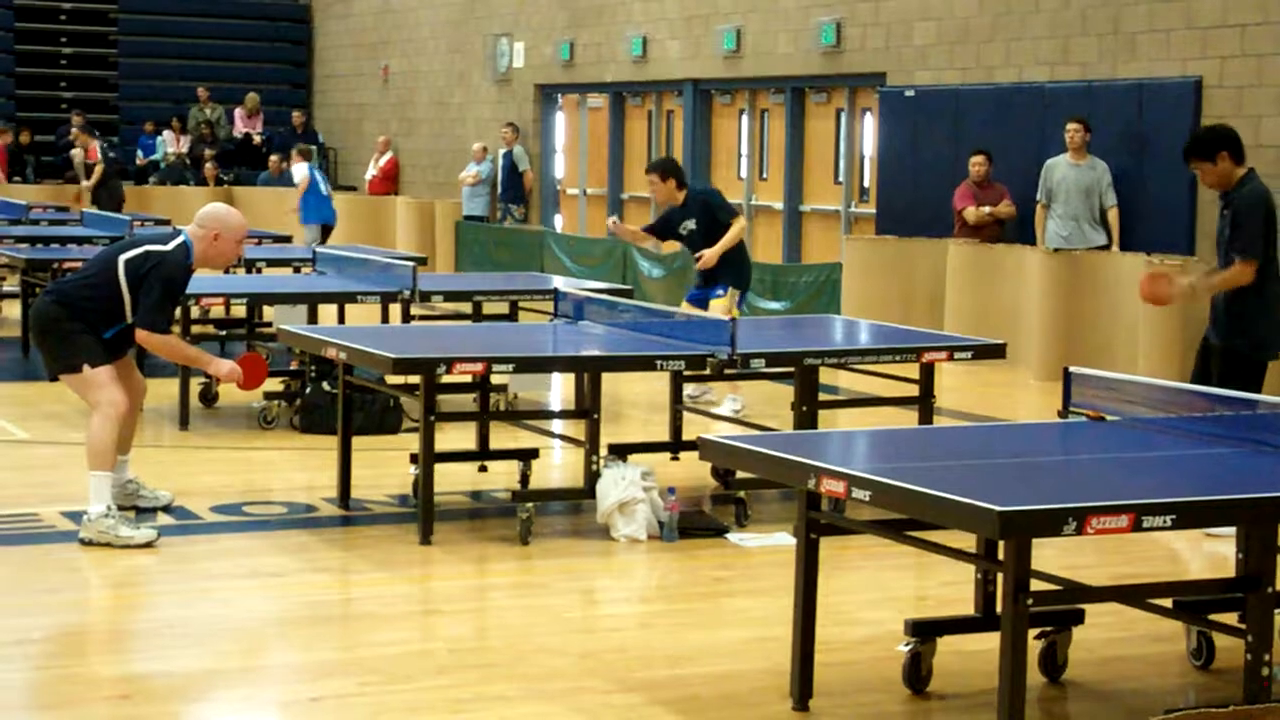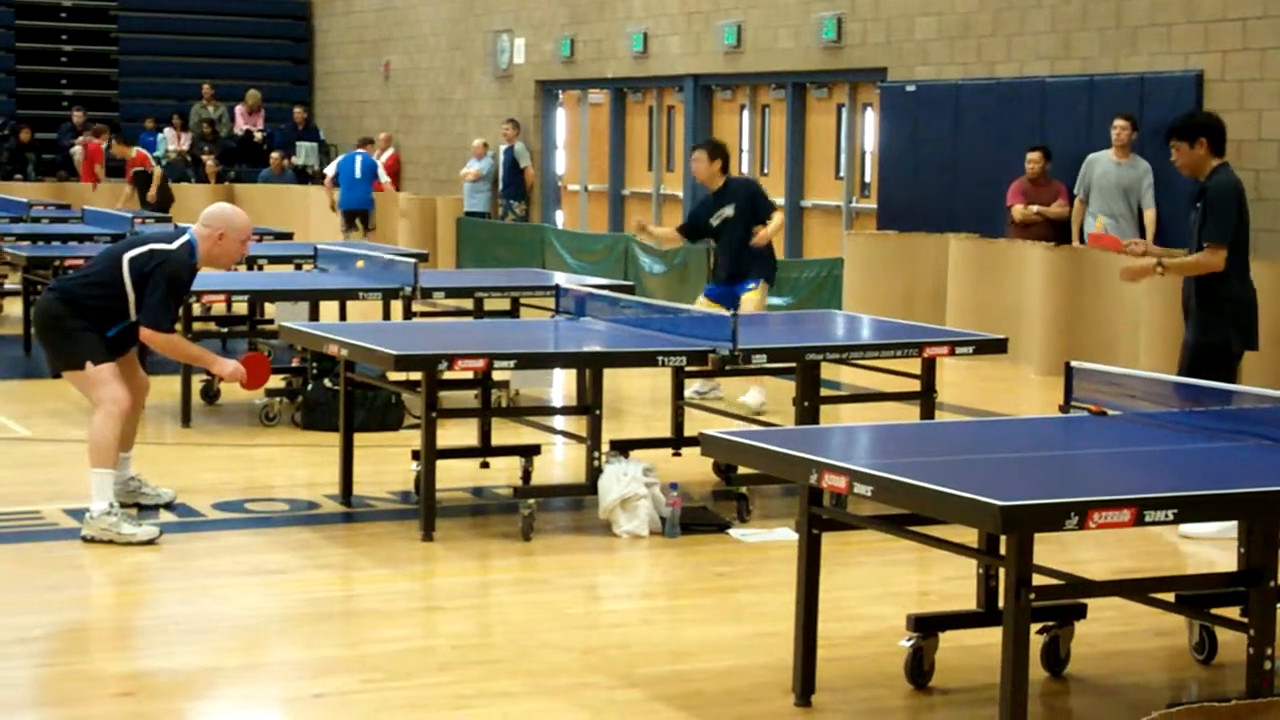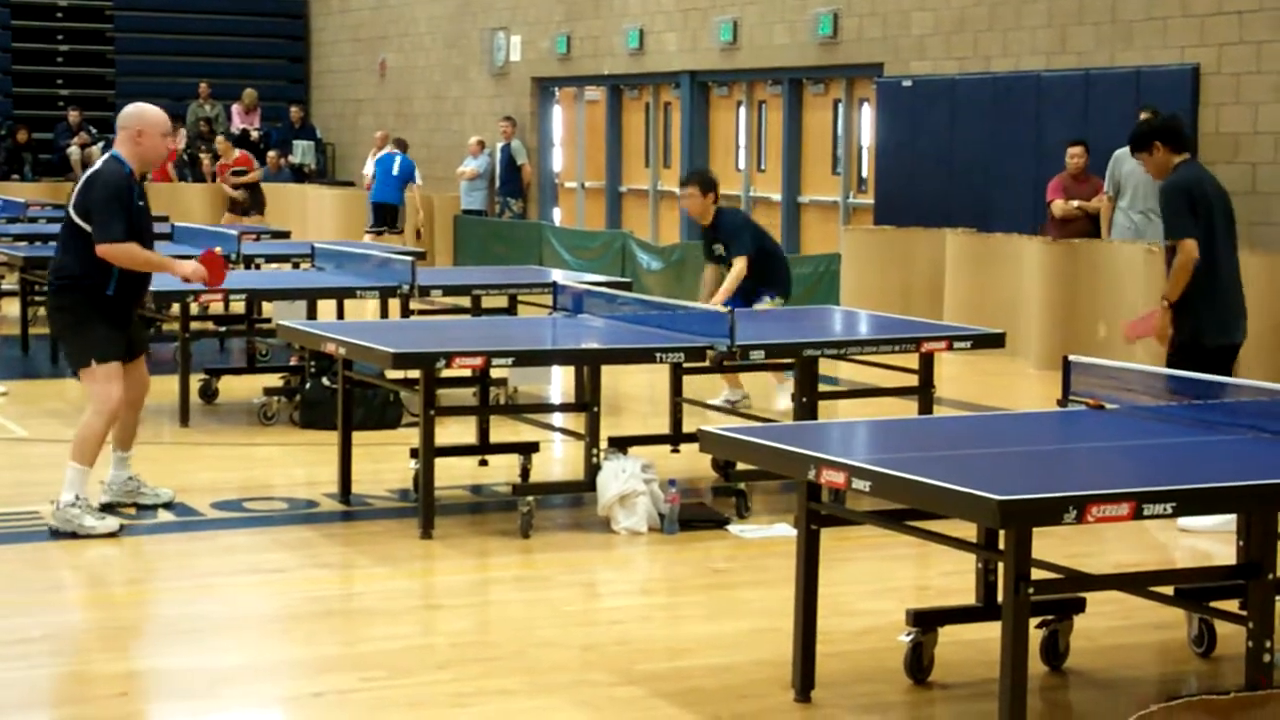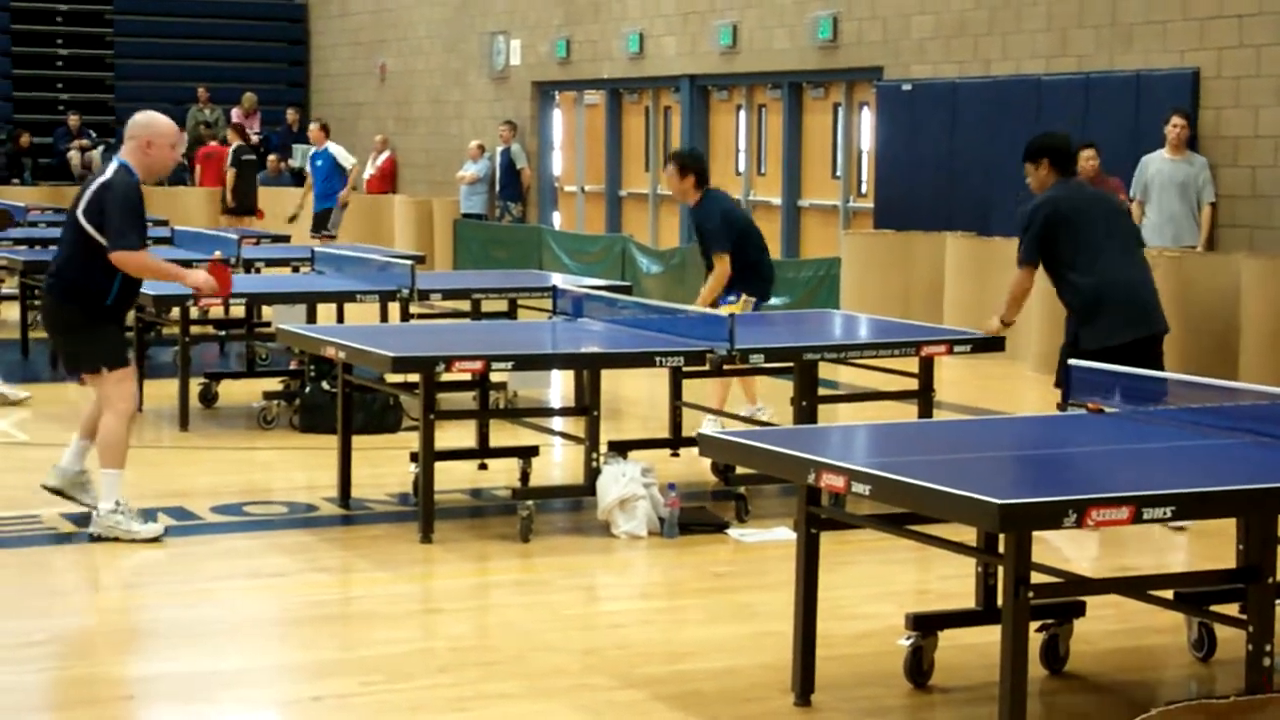
dt=1s
person 1, frame 1
right shoulder: (1234, 196)
left elbow: (1245, 272)
left wrist: (1194, 286)
right wrist: (1199, 281)
left hip: (1246, 331)
right hip: (1225, 327)
person 1, frame 2
left shoulder: (1222, 188)
right shoulder: (1212, 188)
left elbow: (1215, 260)
left wrist: (1157, 265)
right wrist: (1159, 257)
left hip: (1221, 322)
right hip: (1209, 320)
person 1, frame 3
left shoulder: (1176, 185)
right shoulder: (1209, 183)
left elbow: (1188, 254)
left wrist: (1166, 304)
left hip: (1200, 321)
right hip: (1227, 318)
person 1, frame 4
left shoulder: (1042, 208)
right shoulder: (1111, 200)
left elbow: (1022, 283)
right elbow: (1136, 258)
left wrist: (1004, 321)
left hip: (1096, 323)
right hip: (1146, 318)
person 2, frame 1
left shoulder: (174, 253)
right shoulder: (169, 263)
left elbow: (147, 328)
right elbow: (148, 335)
right wrist: (209, 363)
left hip: (84, 320)
right hip: (59, 320)
left knee: (133, 392)
right knee: (111, 404)
left ankle: (120, 485)
right ankle: (98, 516)
person 2, frame 2
left shoulder: (179, 251)
right shoulder: (174, 263)
left elbow: (150, 326)
right elbow: (153, 334)
right wrist: (214, 363)
left hip: (87, 316)
right hip: (63, 317)
left knee: (136, 389)
right knee: (114, 401)
left ankle: (122, 482)
right ankle: (101, 514)
person 2, frame 3
left shoulder: (124, 178)
right shoulder: (108, 179)
right elbow: (110, 248)
left wrist: (145, 283)
right wrist: (175, 267)
left hip: (108, 303)
right hip: (82, 304)
left knee: (135, 387)
right knee: (109, 397)
left ankle: (121, 481)
right ankle: (69, 505)
person 2, frame 4
left shoulder: (119, 181)
right shoulder: (119, 188)
right elbow: (125, 256)
right wrist: (185, 277)
left hip: (86, 305)
right hip: (78, 310)
left knee: (113, 392)
right knee: (122, 399)
left ankle: (69, 471)
right ankle: (108, 513)
person 3, frame 1
left shoulder: (706, 197)
right shoulder: (673, 216)
left elbow: (740, 223)
right elbow: (641, 236)
left wrist: (717, 250)
right wrist: (619, 227)
left hip: (732, 276)
right hip: (707, 279)
left ankle: (734, 399)
right ankle: (701, 387)
person 3, frame 2
left shoulder: (746, 188)
right shoulder: (704, 206)
left elbow: (777, 215)
right elbow: (679, 236)
left wrist: (770, 230)
right wrist: (648, 230)
left hip: (755, 271)
right hip: (725, 275)
left ankle: (757, 390)
right ankle: (709, 383)
person 3, frame 3
left shoulder: (732, 222)
right shoulder: (706, 227)
left elbow: (739, 267)
right elbow: (713, 266)
left wrist: (716, 303)
right wrist: (703, 303)
left hip: (773, 282)
right hip: (741, 286)
left ankle: (783, 384)
right ankle: (736, 392)
person 3, frame 4
left shoulder: (710, 214)
right shoulder: (712, 201)
left elbow: (723, 270)
left wrist: (699, 308)
right wrist: (708, 293)
left hip: (748, 282)
right hip: (748, 277)
left ankle: (714, 419)
right ankle: (754, 408)
